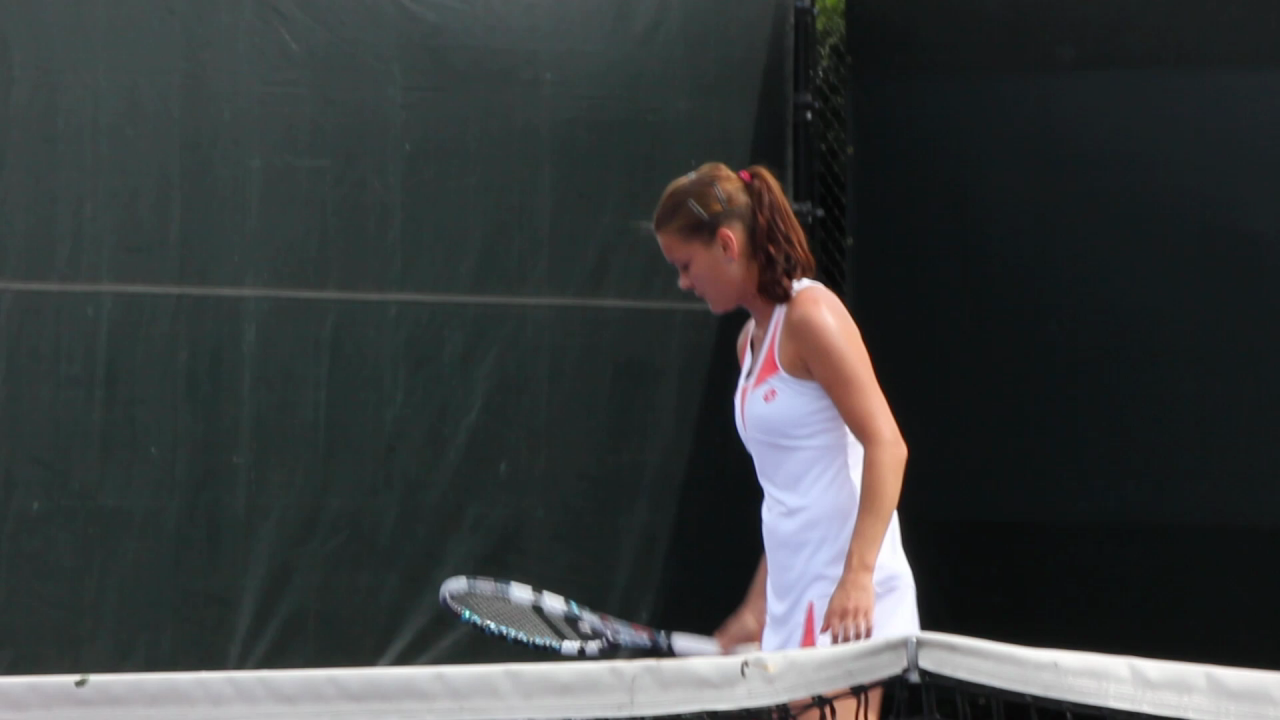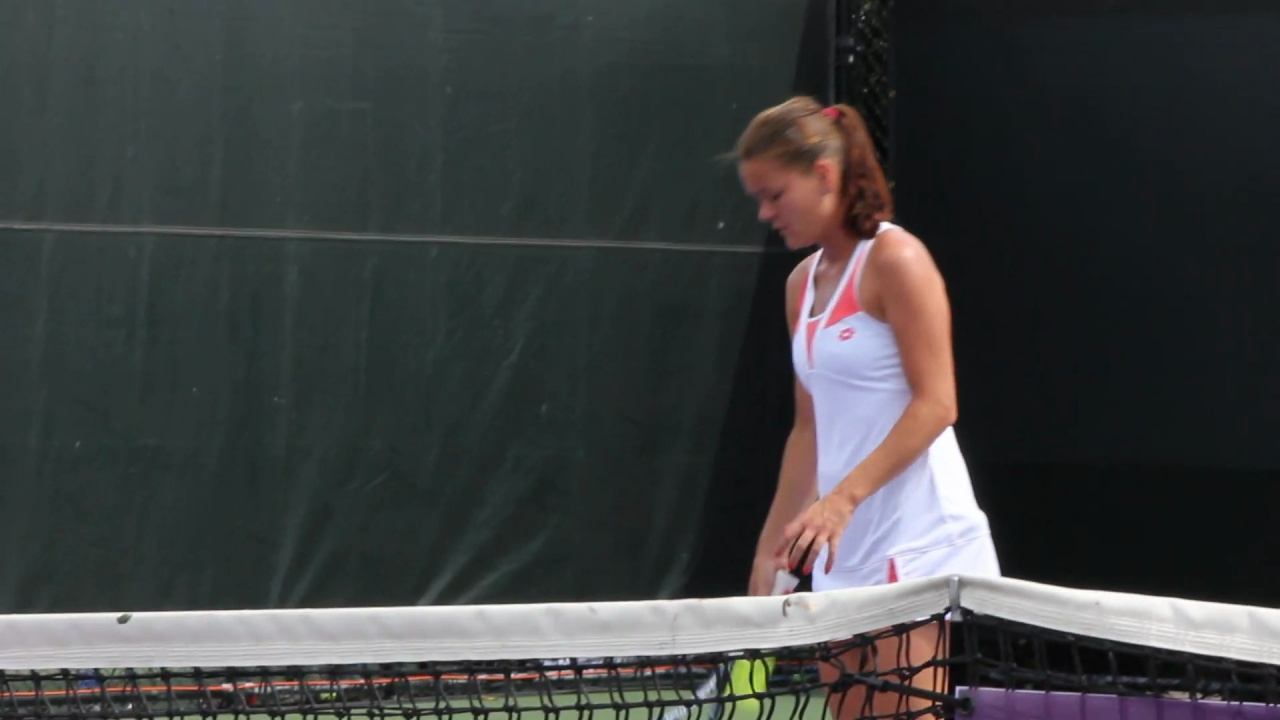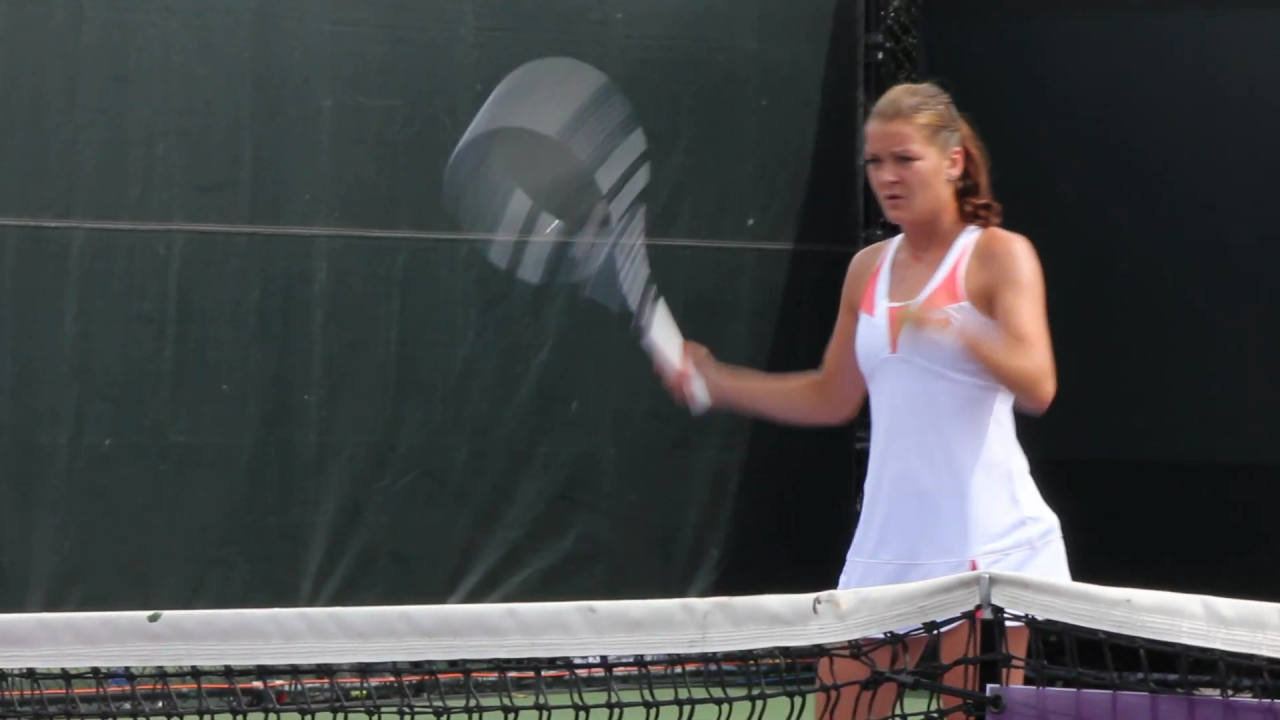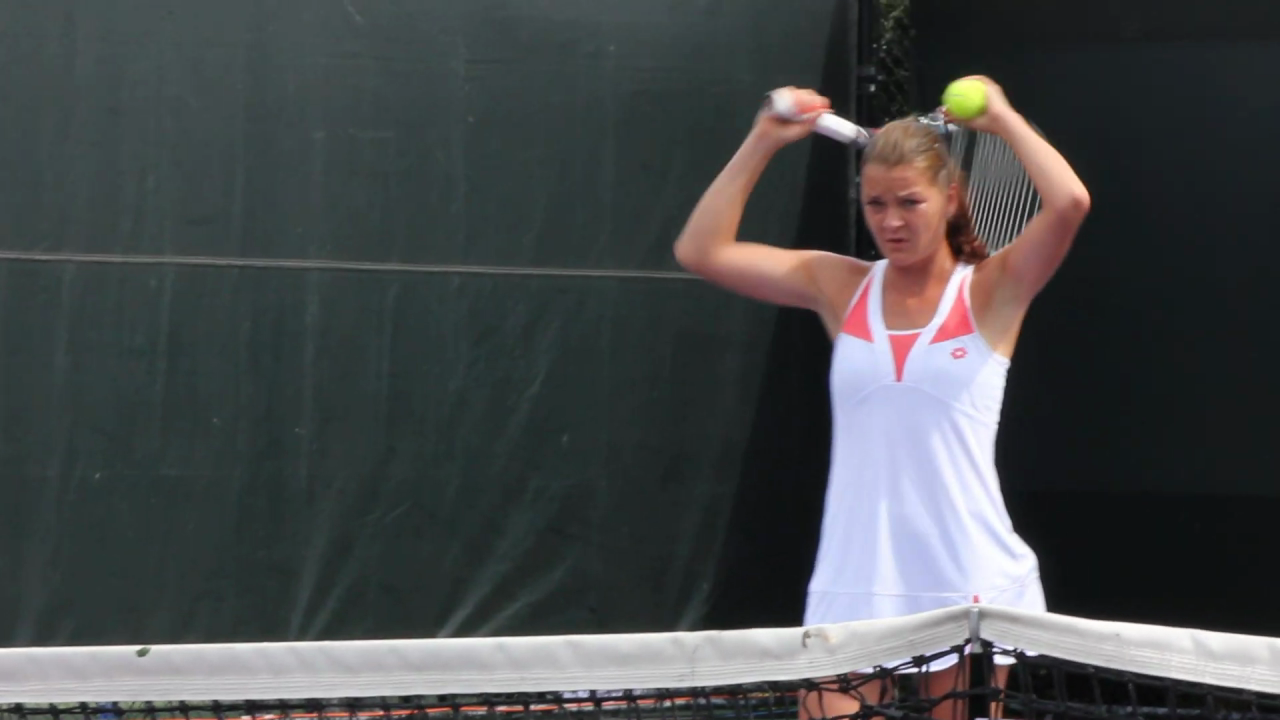
dt=0.4s
person 1, frame 1
left shoulder: (811, 315)
right shoulder: (752, 338)
left elbow: (885, 445)
left wrist: (856, 578)
right wrist: (757, 604)
left hip: (844, 598)
right hip: (794, 601)
person 1, frame 2
left shoulder: (896, 259)
right shoulder: (802, 282)
left elbow: (935, 404)
left wrist: (842, 498)
right wrist: (770, 547)
left hip: (917, 541)
right hip: (844, 547)
person 1, frame 3
left shoulder: (998, 255)
right shoulder: (868, 268)
left elbow: (1037, 386)
right elbow: (832, 400)
left wrist: (957, 331)
right wrist: (717, 383)
left hip: (984, 544)
right hip: (886, 543)
person 1, frame 4
left shoulder: (992, 291)
right shoulder: (839, 286)
left elbow: (1069, 204)
right elbow: (701, 252)
left wrist: (1002, 118)
right wrist: (766, 135)
left hip: (966, 582)
right hip: (853, 583)
